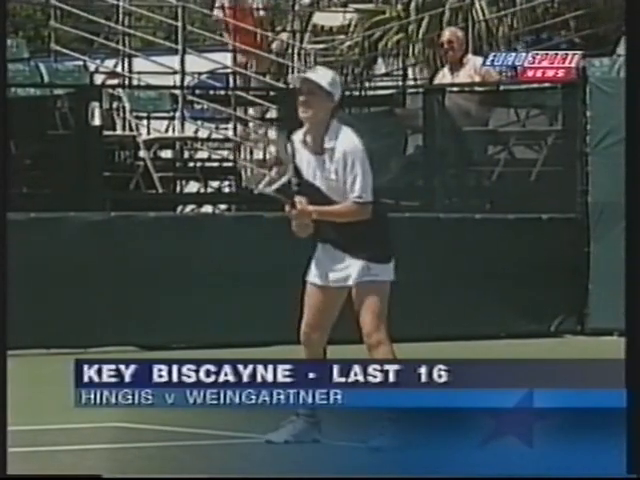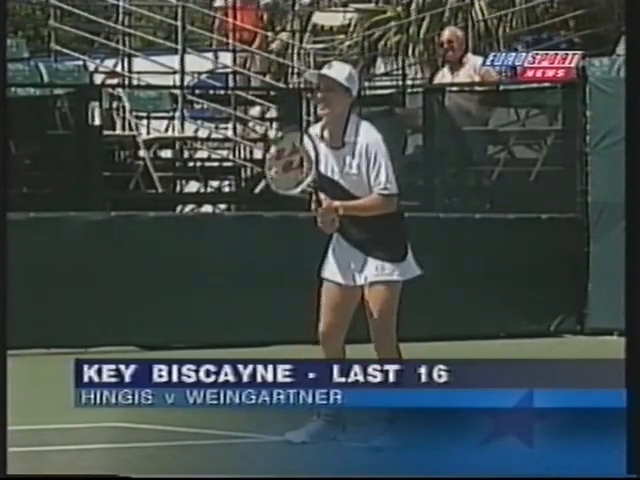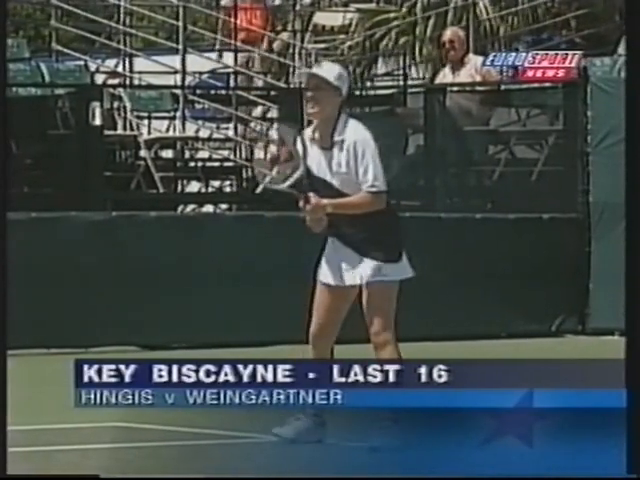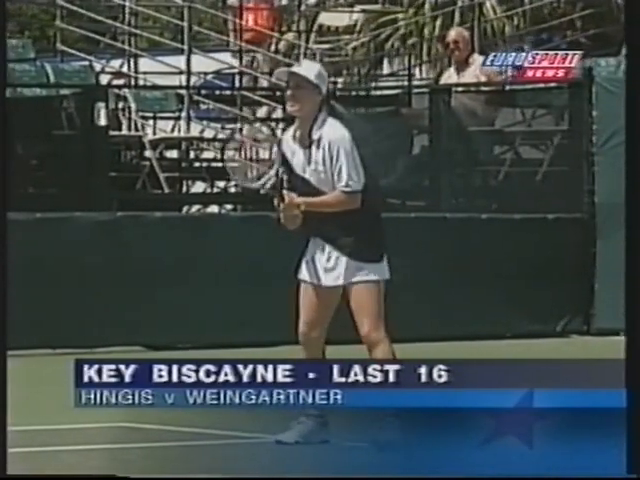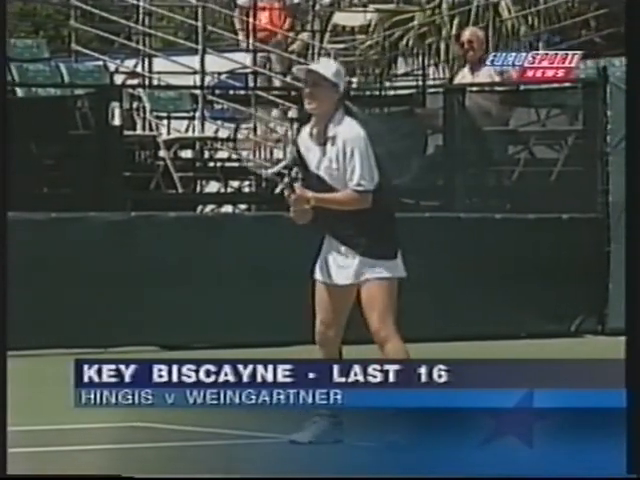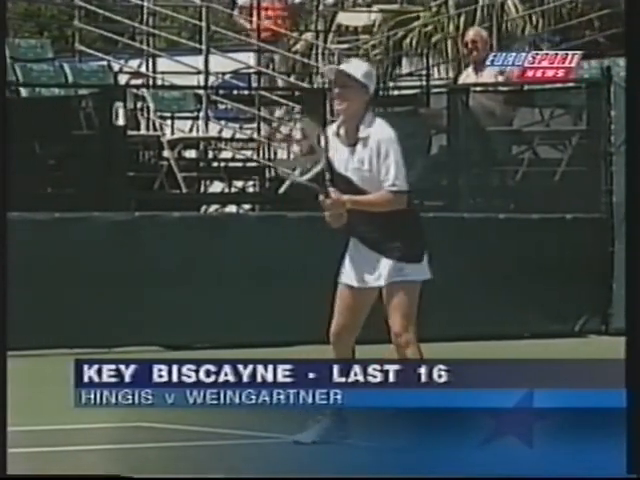
dt=0.3s
person 1, frame 1
left shoulder: (348, 145)
right shoulder: (297, 142)
left elbow: (362, 207)
left wrist: (314, 212)
right wrist: (300, 217)
left hip: (366, 249)
right hip: (329, 249)
left knee: (374, 334)
right knee: (310, 336)
right ankle: (308, 417)
person 1, frame 2
left shoulder: (368, 139)
right shoulder: (313, 137)
left elbow: (388, 200)
left wrist: (339, 208)
right wrist: (324, 212)
left hip: (382, 246)
right hip: (344, 246)
left knee: (382, 336)
right knee: (328, 333)
right ankle: (331, 416)
person 1, frame 3
left shoulder: (358, 137)
right shoulder: (306, 139)
left elbow: (377, 197)
left wrist: (328, 206)
right wrist: (313, 213)
left hip: (376, 246)
right hip: (339, 246)
left knee: (381, 335)
right knee: (319, 334)
right ankle: (314, 415)
person 1, frame 4
left shoulder: (336, 136)
right shoulder: (287, 139)
left elbow: (351, 197)
left wrist: (302, 204)
right wrist: (291, 212)
left hip: (358, 245)
right hip: (321, 246)
left knee: (372, 333)
right knee: (309, 335)
right ankle: (316, 417)
person 1, frame 5
left shoulder: (351, 134)
right shoulder: (304, 136)
left elbow: (362, 197)
left wrist: (312, 199)
right wrist: (302, 206)
left hip: (372, 243)
right hip: (336, 245)
left knee: (382, 329)
right knee: (325, 335)
right ankle: (330, 417)
person 1, frame 6
left shoulder: (382, 136)
right shoulder: (330, 136)
left elbow: (398, 197)
left wrist: (348, 202)
right wrist: (334, 210)
left hip: (398, 246)
right hip: (361, 247)
left knee: (402, 334)
right knee: (339, 335)
right ankle: (336, 416)
